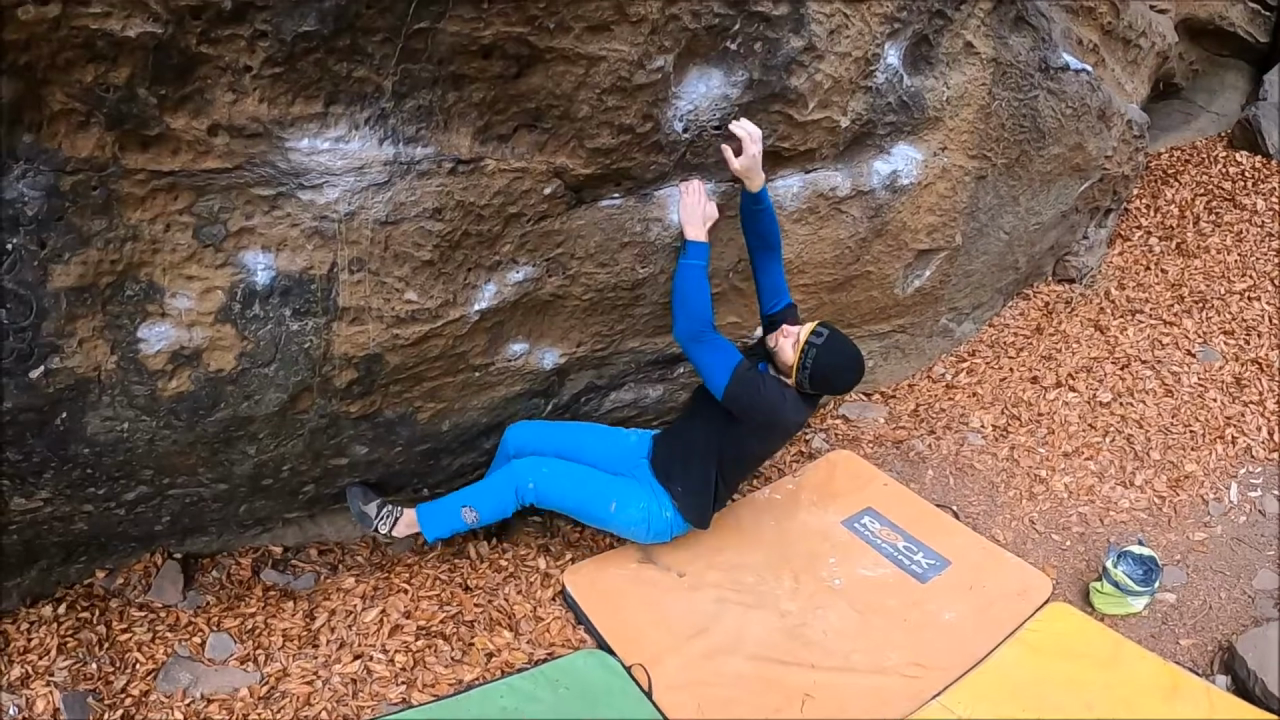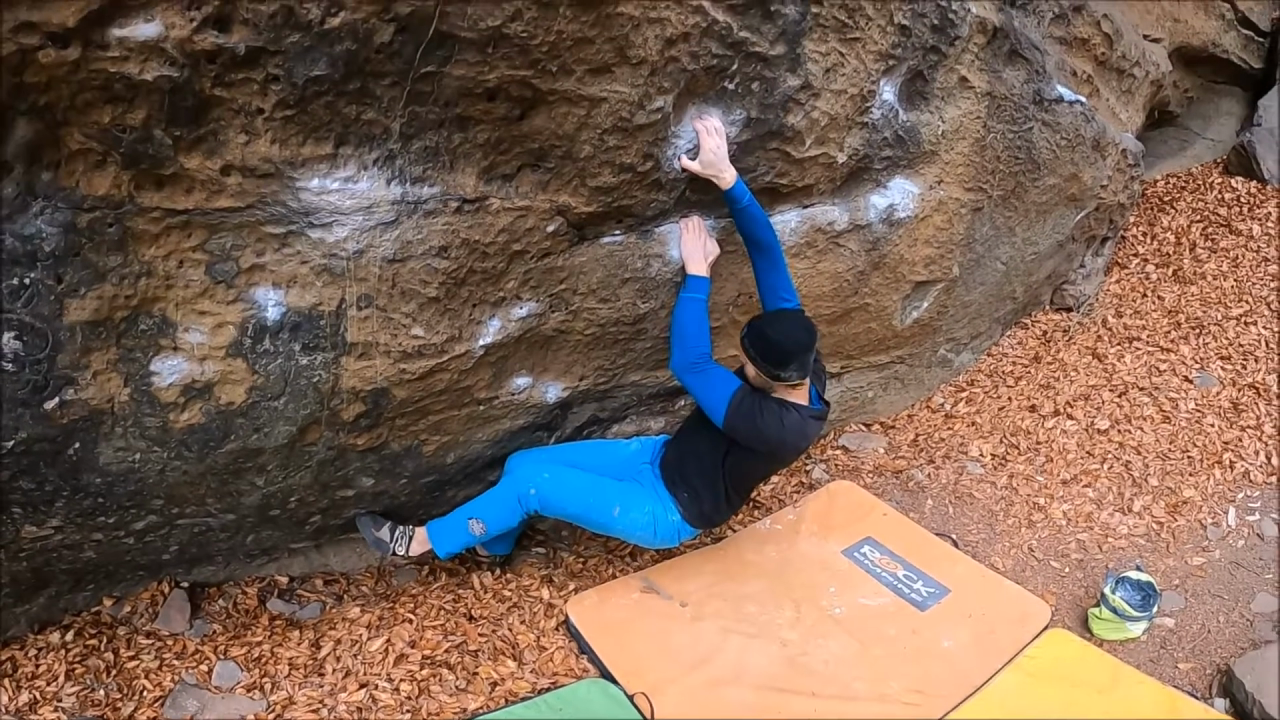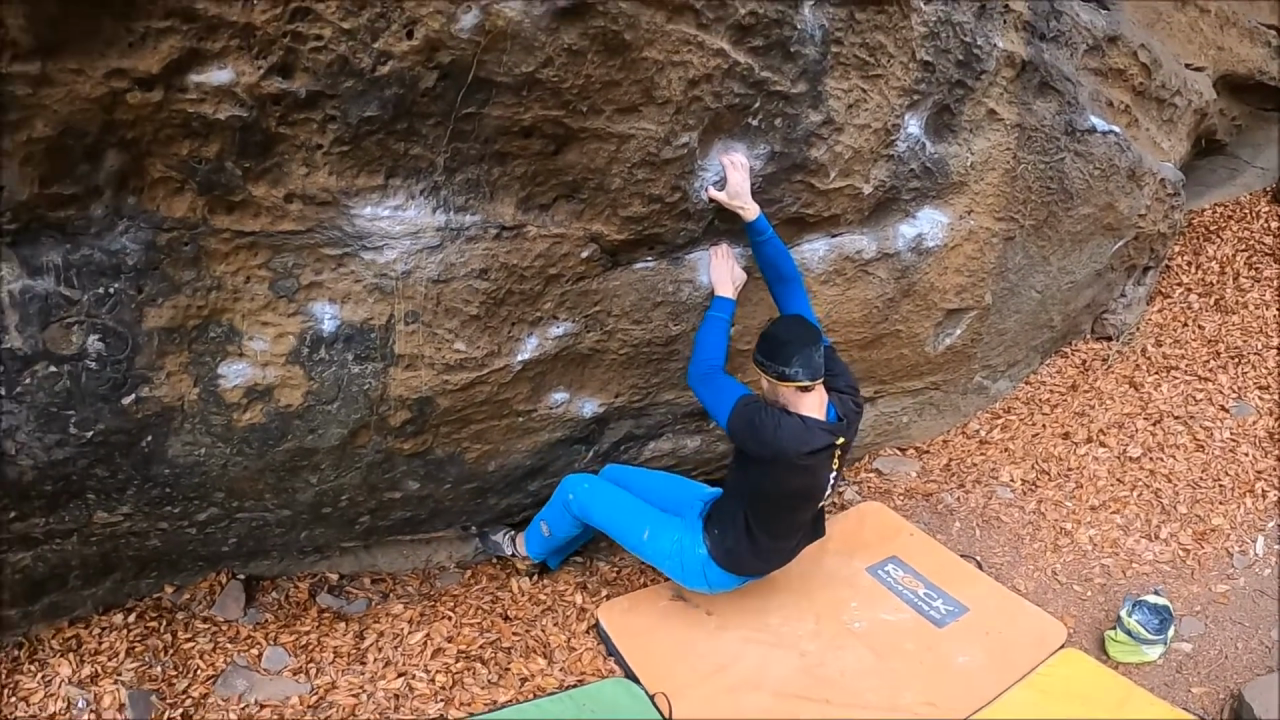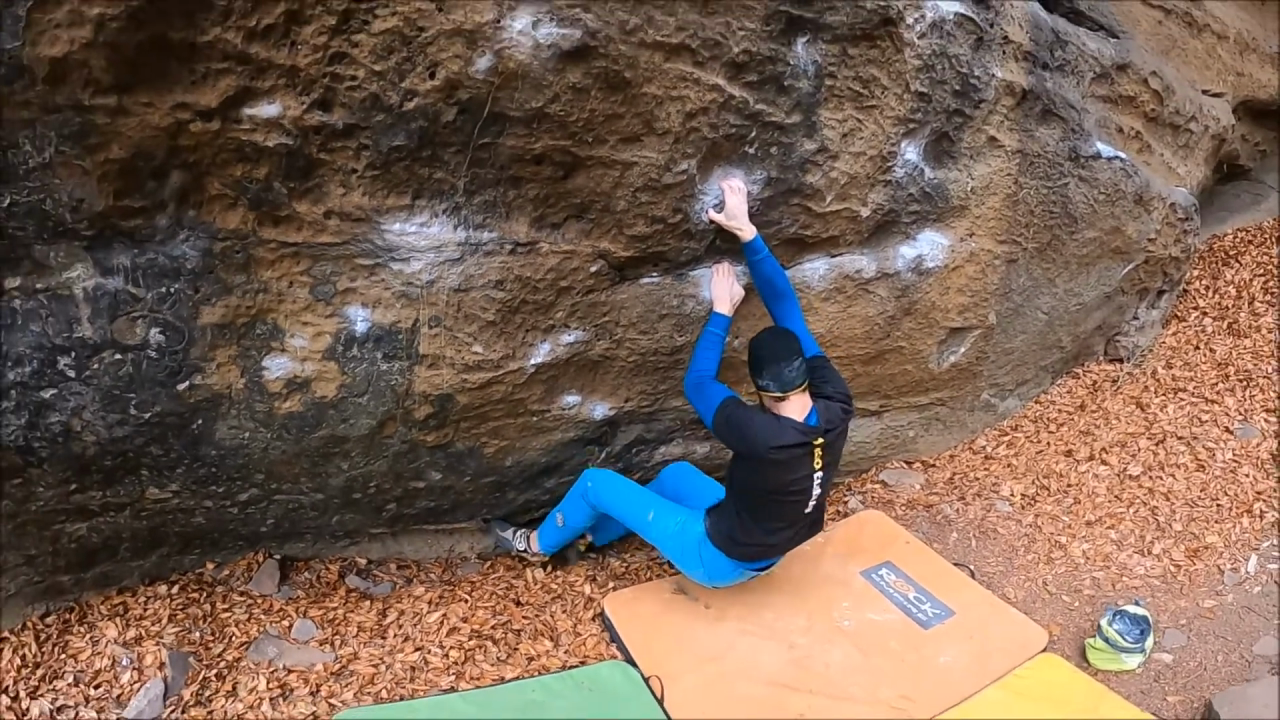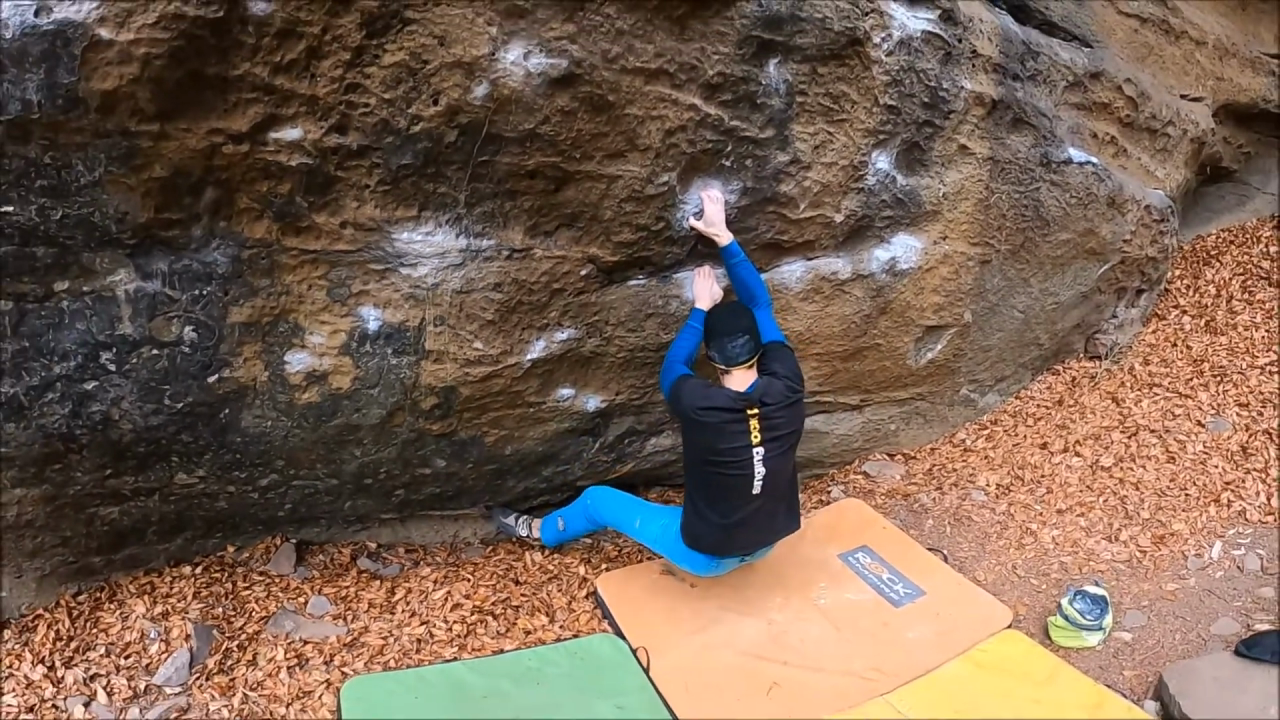
dt=1s
person 1, frame 1
left shoulder: (775, 407)
right shoulder: (786, 334)
left elbow: (693, 333)
right elbow: (767, 258)
left wrist: (695, 234)
right wrist: (754, 181)
left hip: (664, 507)
right hip: (656, 453)
left knee: (526, 477)
right knee: (518, 437)
left ankle: (410, 522)
right ankle: (484, 516)
person 1, frame 2
left shoulder: (777, 427)
right shoulder: (801, 356)
left elbow: (690, 364)
right elbow: (768, 256)
left wrist: (697, 271)
right wrist: (727, 177)
left hip: (671, 509)
right hip: (664, 457)
left knee: (532, 483)
right knee: (520, 463)
left ankle: (421, 541)
right ankle: (494, 545)
person 1, frame 3
left shoulder: (781, 437)
right shoulder: (844, 398)
left elbow: (704, 375)
right elbow: (792, 295)
left wrist: (724, 295)
right wrist: (749, 211)
left hip: (718, 563)
right hip: (747, 531)
left knee: (578, 489)
right knee: (612, 476)
left ankle: (527, 548)
right ankle: (550, 556)
person 1, frame 4
left shoulder: (763, 437)
right shoulder: (836, 404)
left elbow: (698, 384)
right elbow: (787, 309)
left wrist: (722, 309)
right wrist: (747, 231)
left hip: (721, 561)
right hip: (769, 551)
left knee: (597, 483)
right knee: (677, 474)
left ankle: (539, 544)
right ankle: (599, 534)
person 1, frame 5
left shoulder: (696, 403)
right shoulder: (786, 386)
left elbow: (672, 366)
right elbow: (760, 306)
left wrist: (702, 307)
right wrist: (723, 236)
left hip: (708, 555)
right hip: (768, 542)
left knee: (596, 500)
left ankle: (540, 532)
